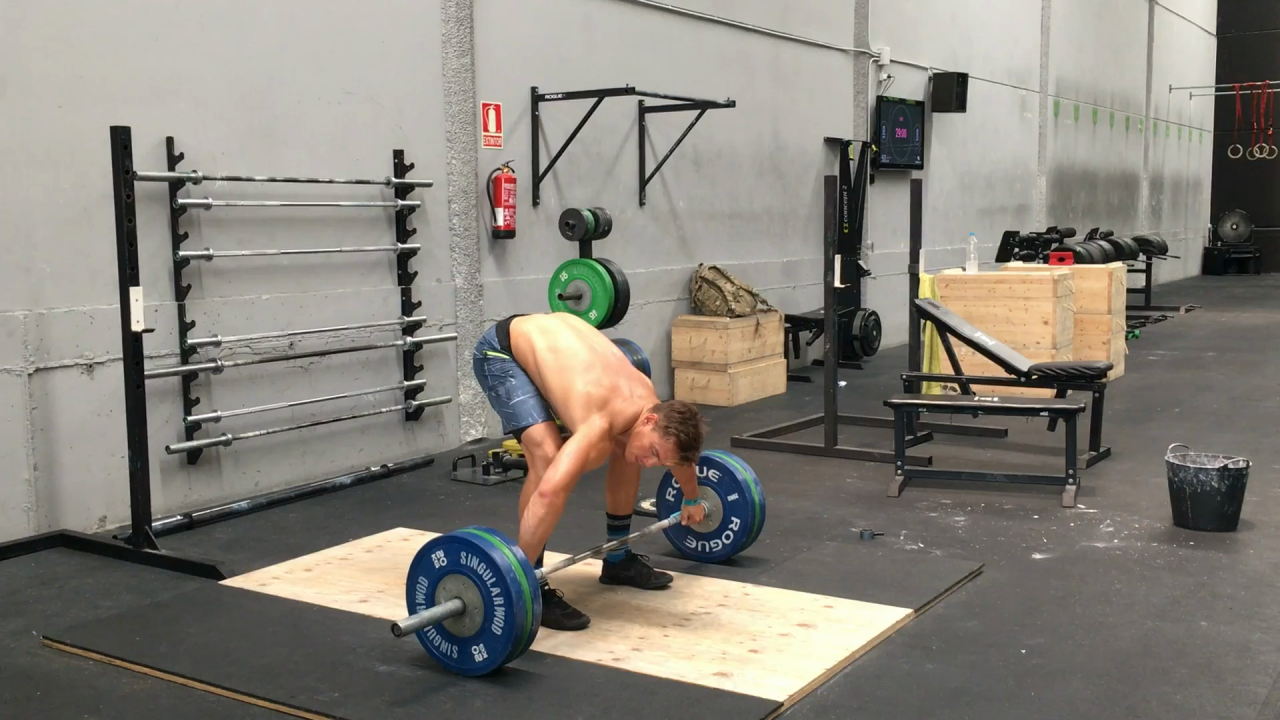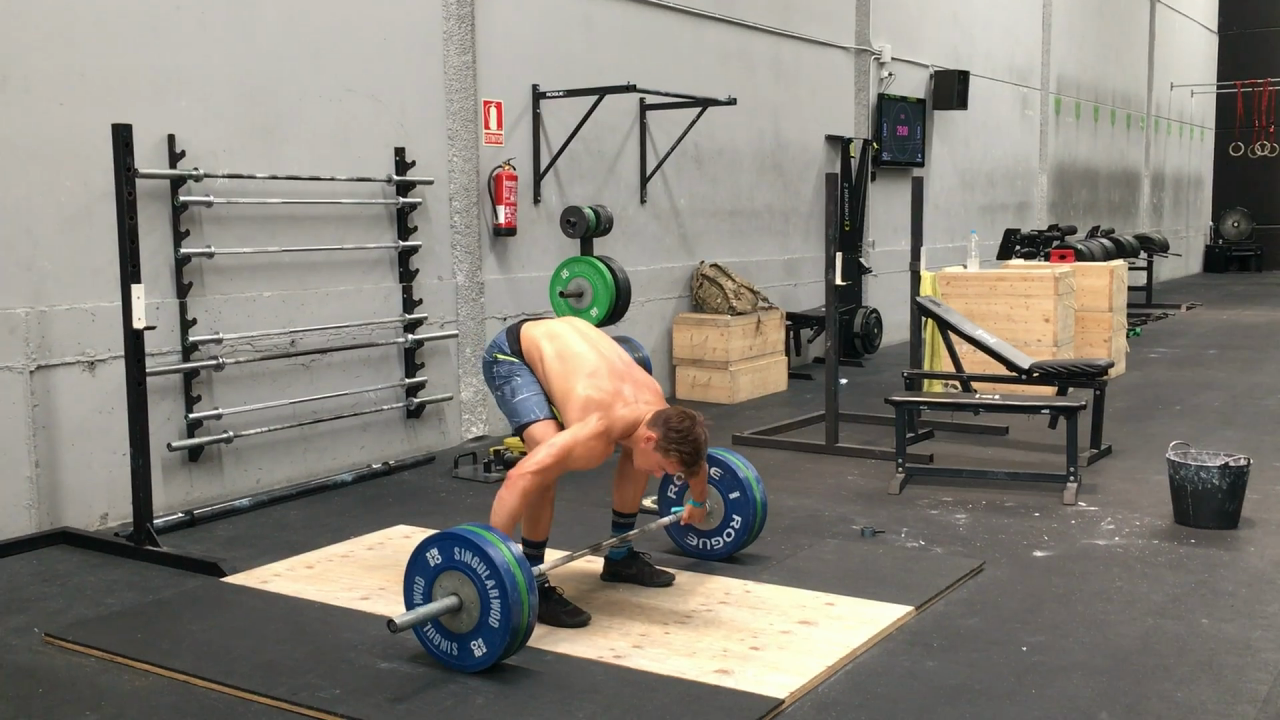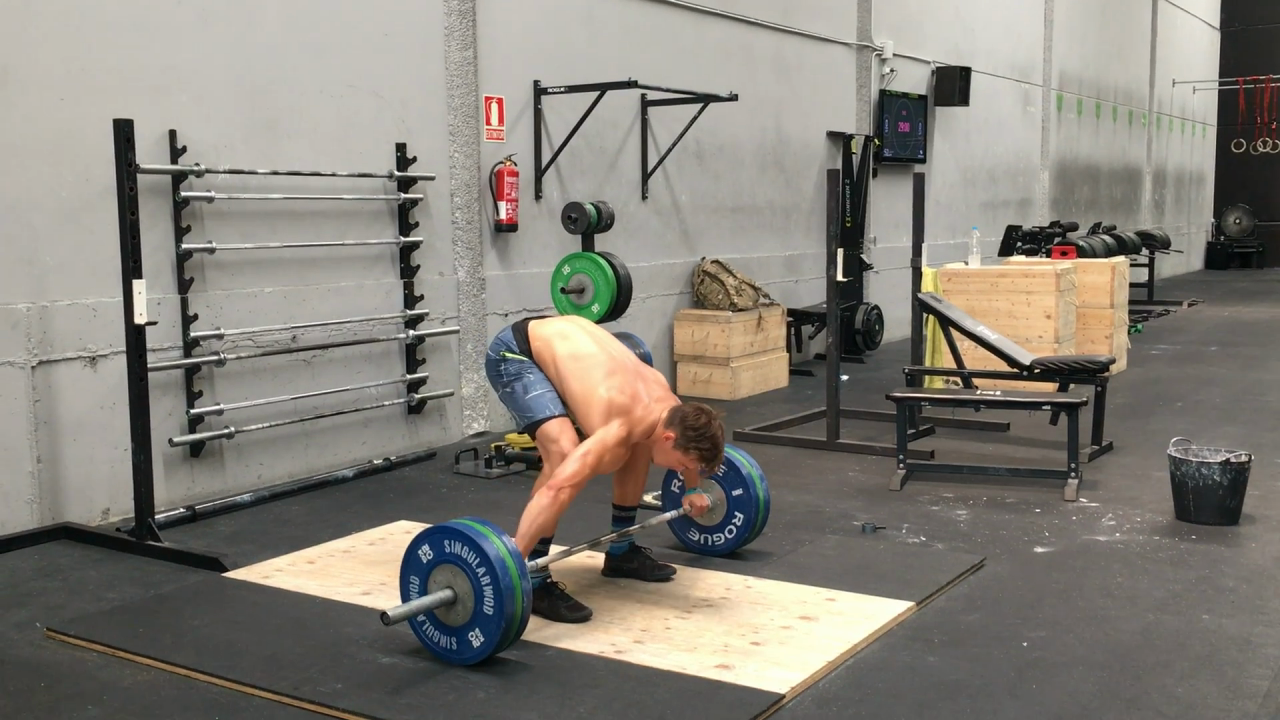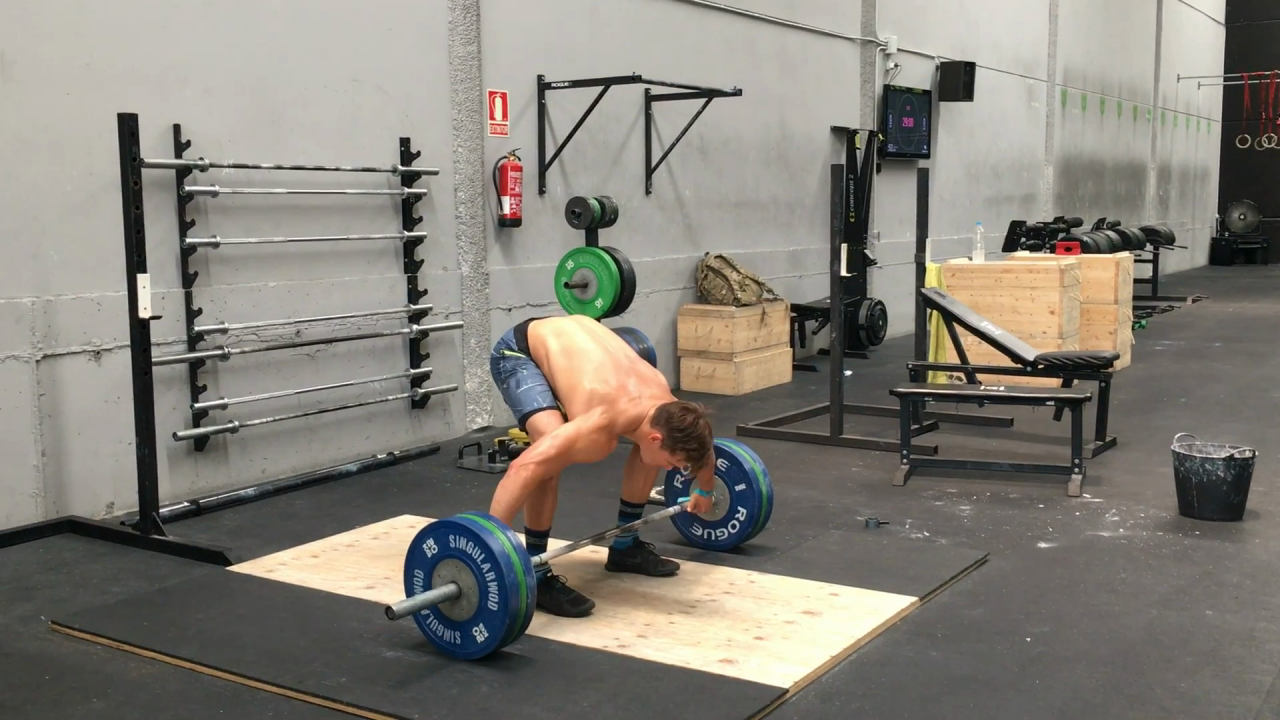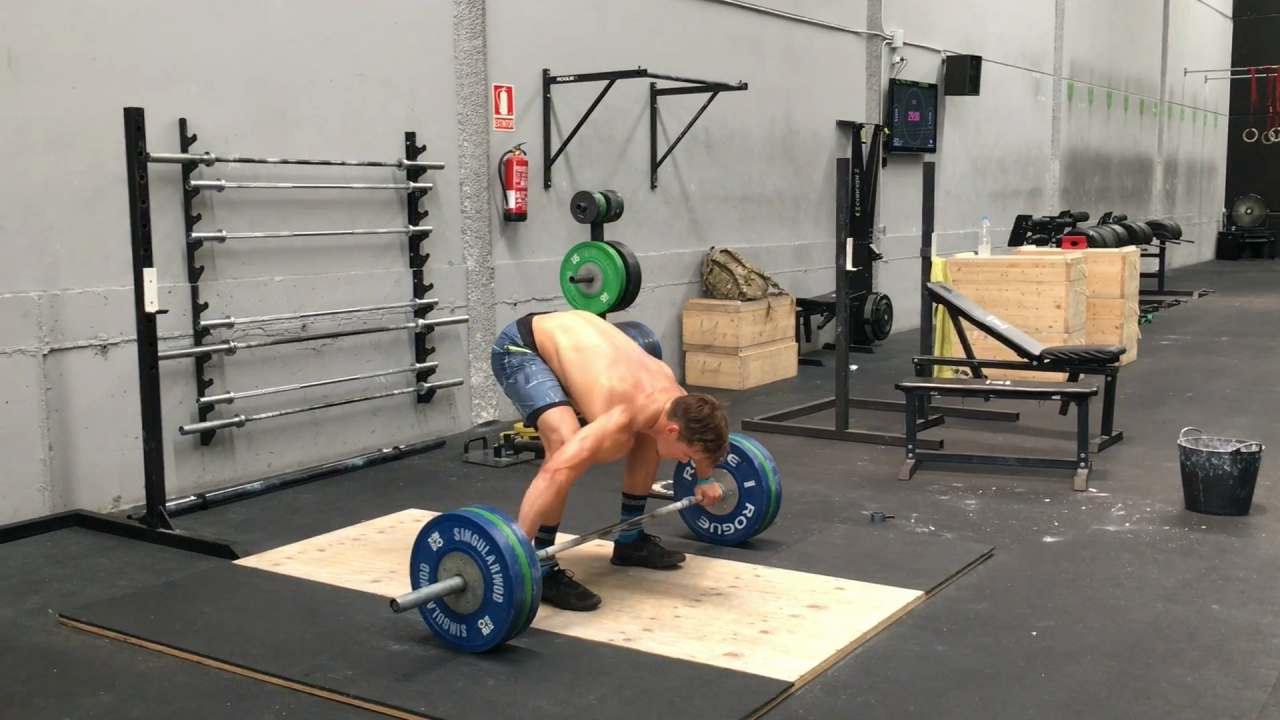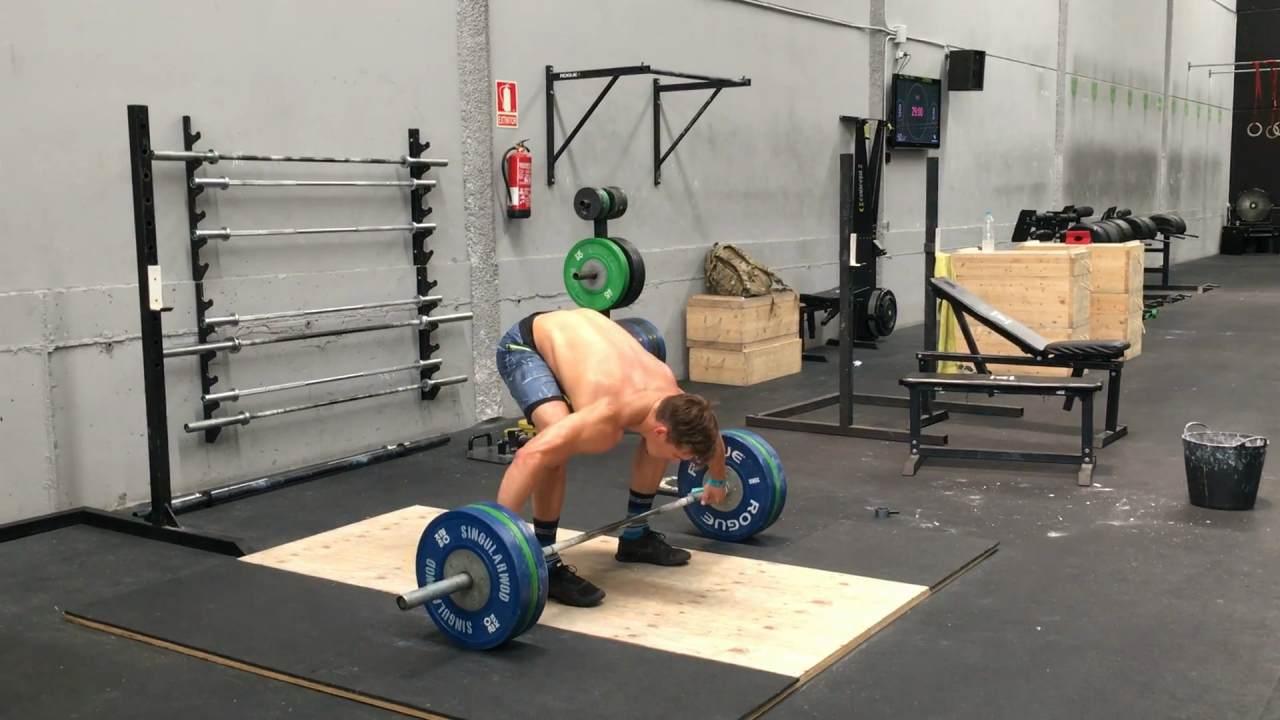
dt=0.3s
person 1, frame 1
left shoulder: (653, 409)
right shoulder: (601, 429)
left elbow: (681, 454)
right elbow: (549, 492)
left wrist: (692, 502)
right hip: (501, 351)
left knee: (627, 451)
right knee: (547, 456)
left ankle: (618, 560)
person 1, frame 2
left shoulder: (662, 419)
right shoulder: (598, 434)
left elbow: (692, 455)
right elbow: (520, 479)
left wrist: (698, 503)
right hip: (512, 354)
left knee: (634, 452)
right knee: (543, 467)
left ankle: (620, 557)
right ankle: (533, 586)
person 1, frame 3
left shoulder: (672, 410)
right shoulder: (617, 436)
left elbow: (696, 441)
right elbow: (557, 488)
left wrist: (692, 490)
right hip: (514, 353)
right knee: (564, 452)
left ankle: (620, 552)
right ankle: (535, 583)
person 1, frame 4
left shoulder: (667, 409)
right shoulder: (600, 428)
left elbow: (700, 444)
right elbow: (523, 468)
left wrist: (704, 492)
right hip: (518, 352)
right knee: (549, 459)
left ankle: (625, 547)
right ankle: (536, 576)
person 1, frame 5
left shoulder: (677, 401)
right shoulder: (620, 424)
left elbow: (704, 434)
right elbow: (554, 473)
left wrist: (705, 479)
right hip: (520, 348)
left knee: (650, 436)
right knee: (565, 440)
left ankle: (630, 540)
right ankle: (543, 570)
person 1, frame 6
left shoulder: (671, 400)
right shoulder: (606, 419)
left elbow: (710, 436)
right elbow: (529, 457)
left wrist: (717, 482)
right hip: (524, 346)
right knee: (555, 450)
left ankle: (635, 537)
right ankle: (545, 566)
